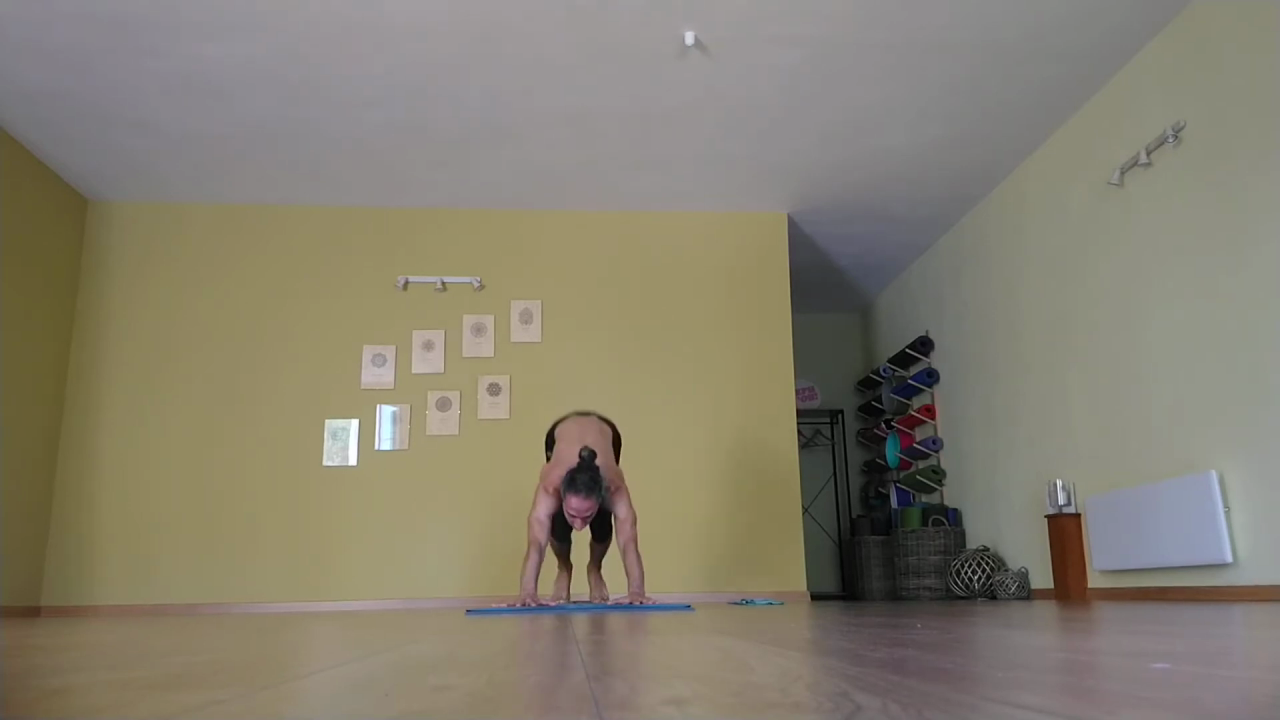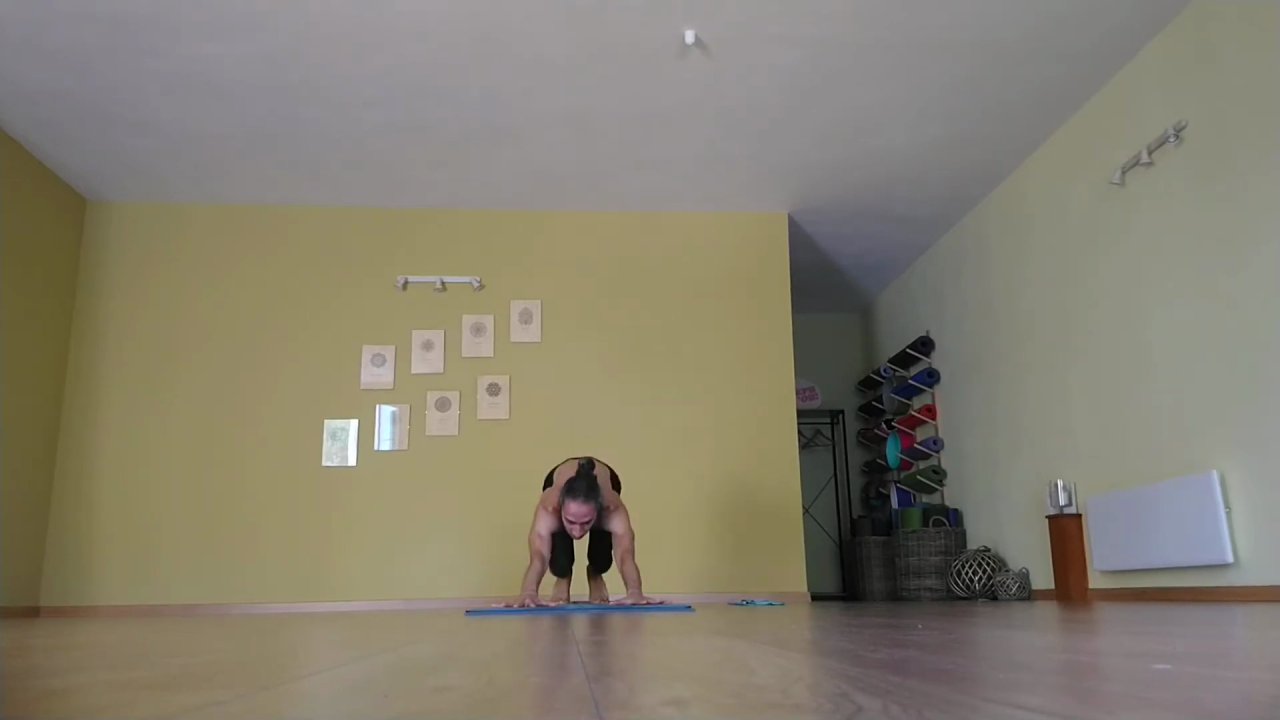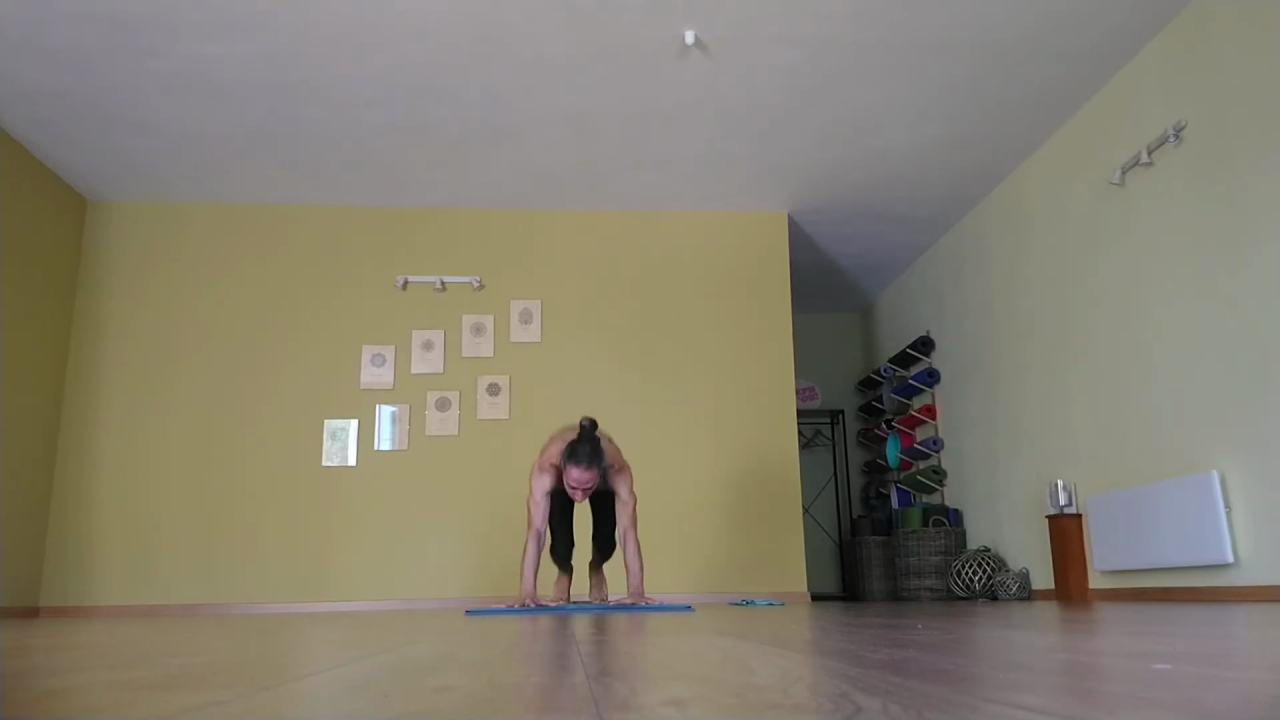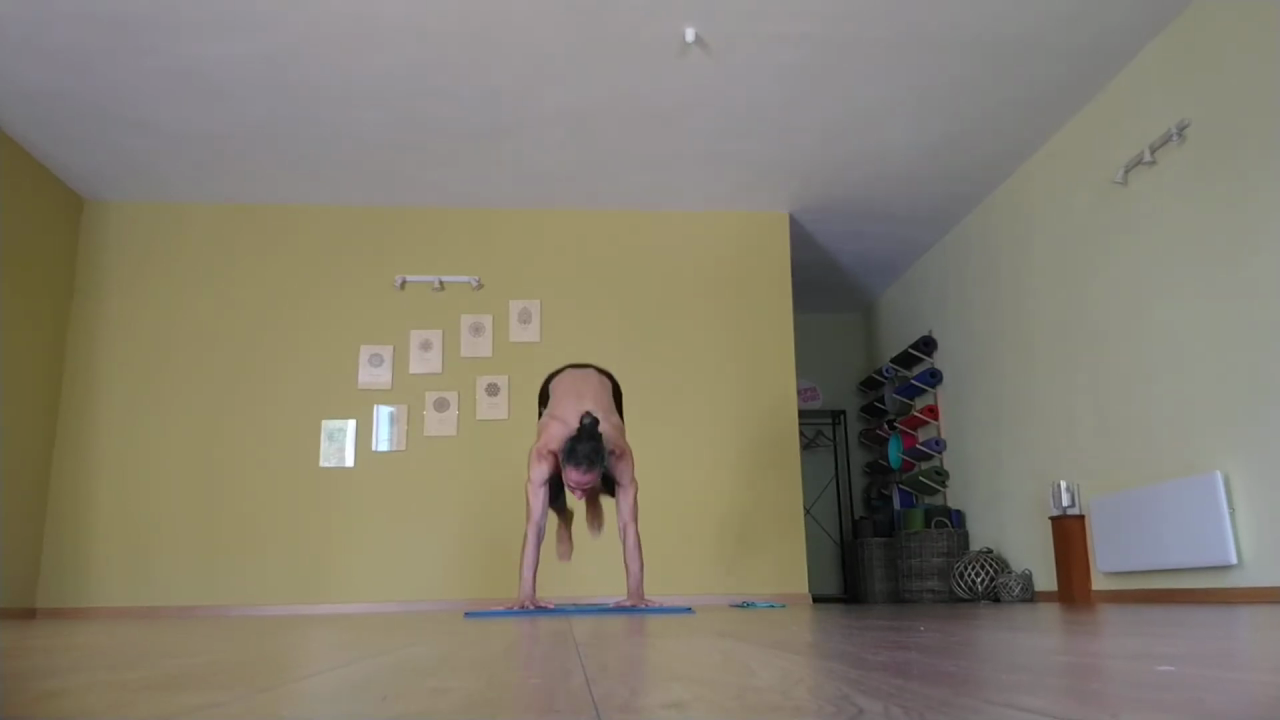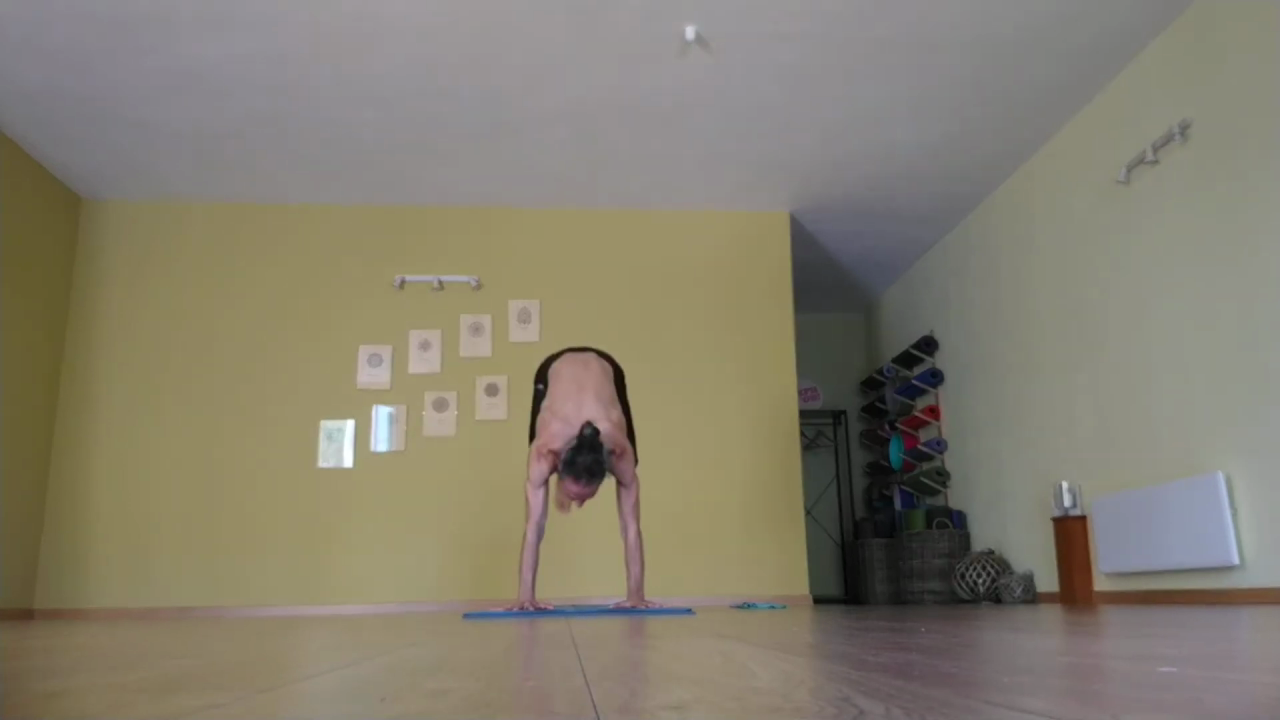
dt=0.2s
person 1, frame 1
left shoulder: (614, 488)
right shoulder: (550, 487)
left elbow: (627, 542)
right elbow: (536, 544)
left wrist: (636, 591)
right wrist: (527, 592)
left knee: (601, 529)
right knee: (559, 529)
left ankle: (594, 569)
right ankle: (564, 570)
person 1, frame 2
left shoulder: (613, 508)
right shoulder: (549, 507)
left elbow: (626, 556)
right elbow: (539, 557)
left wrist: (635, 592)
right wrist: (528, 593)
left knee: (600, 561)
right knee: (560, 565)
left ankle: (594, 577)
right ankle: (564, 578)
person 1, frame 3
left shoulder: (617, 469)
right shoulder: (547, 468)
left elbow: (628, 533)
right elbow: (535, 531)
left wrist: (636, 591)
right wrist: (527, 589)
left knee: (606, 541)
right knee: (561, 548)
left ankle: (596, 568)
right ankle: (564, 574)
person 1, frame 4
left shoulder: (617, 452)
right shoulder: (545, 450)
left elbow: (628, 525)
right elbow: (535, 524)
left wrist: (636, 593)
right wrist: (526, 591)
left knee: (613, 487)
right knee: (552, 493)
left ankle: (594, 497)
right ankle: (564, 517)
person 1, frame 5
left shoulder: (619, 451)
right shoulder: (545, 450)
left elbow: (630, 525)
right elbow: (534, 524)
left wrist: (636, 594)
right wrist: (525, 595)
left hip: (605, 367)
right hip: (554, 368)
right knee: (543, 475)
